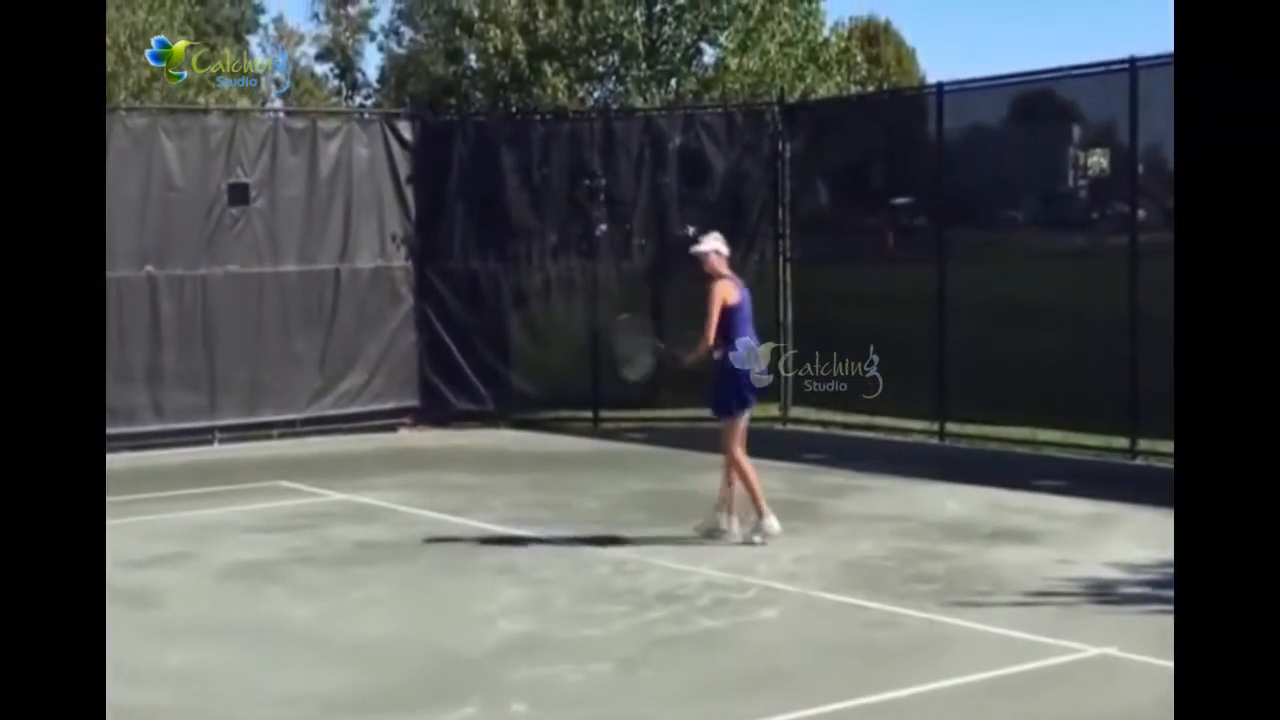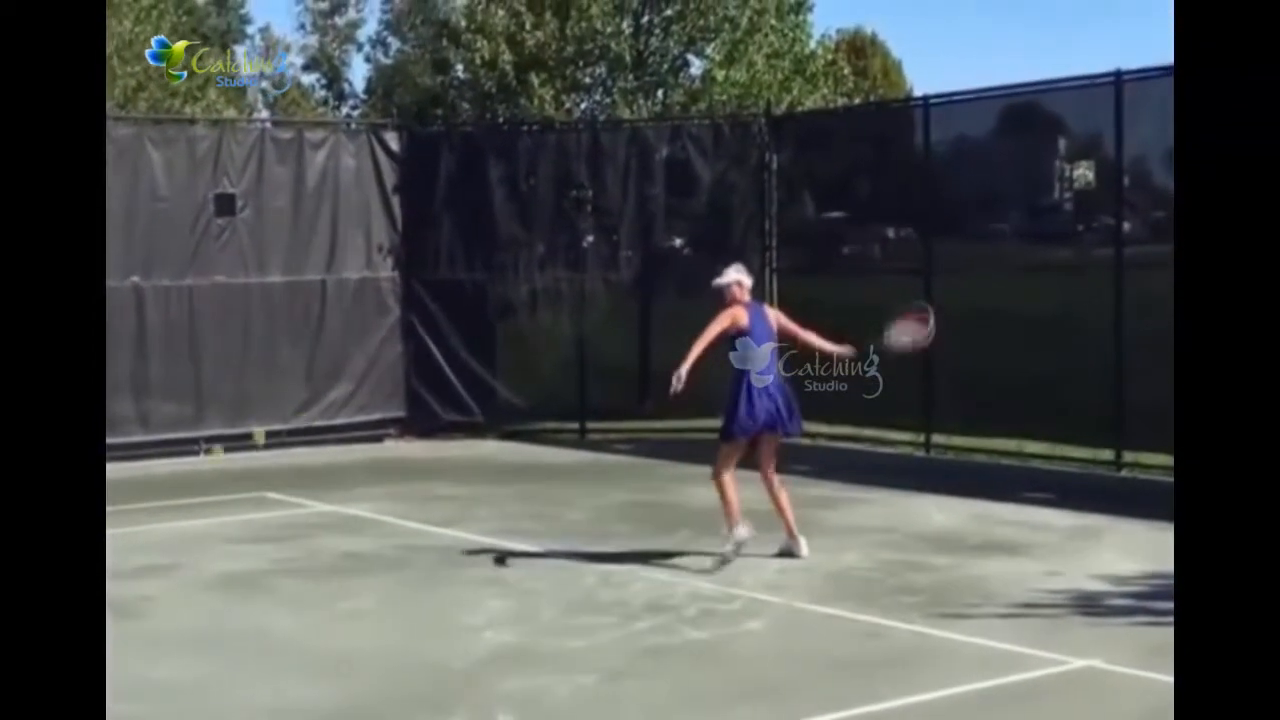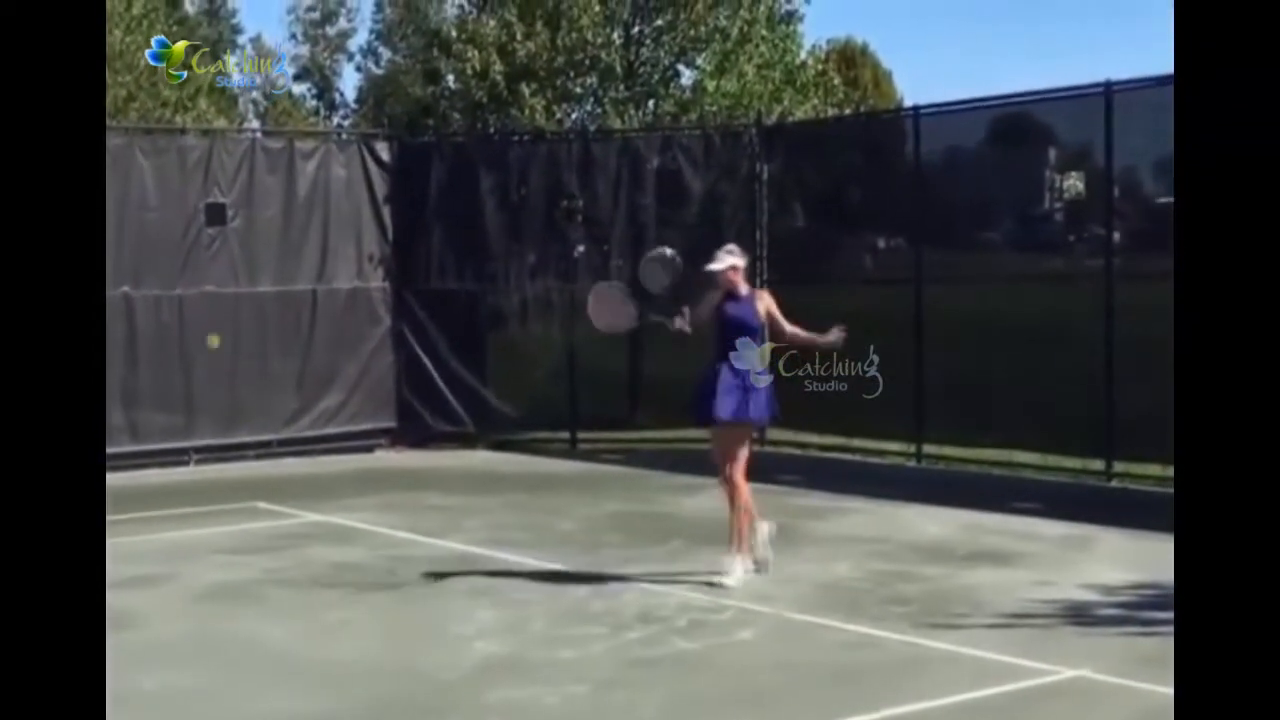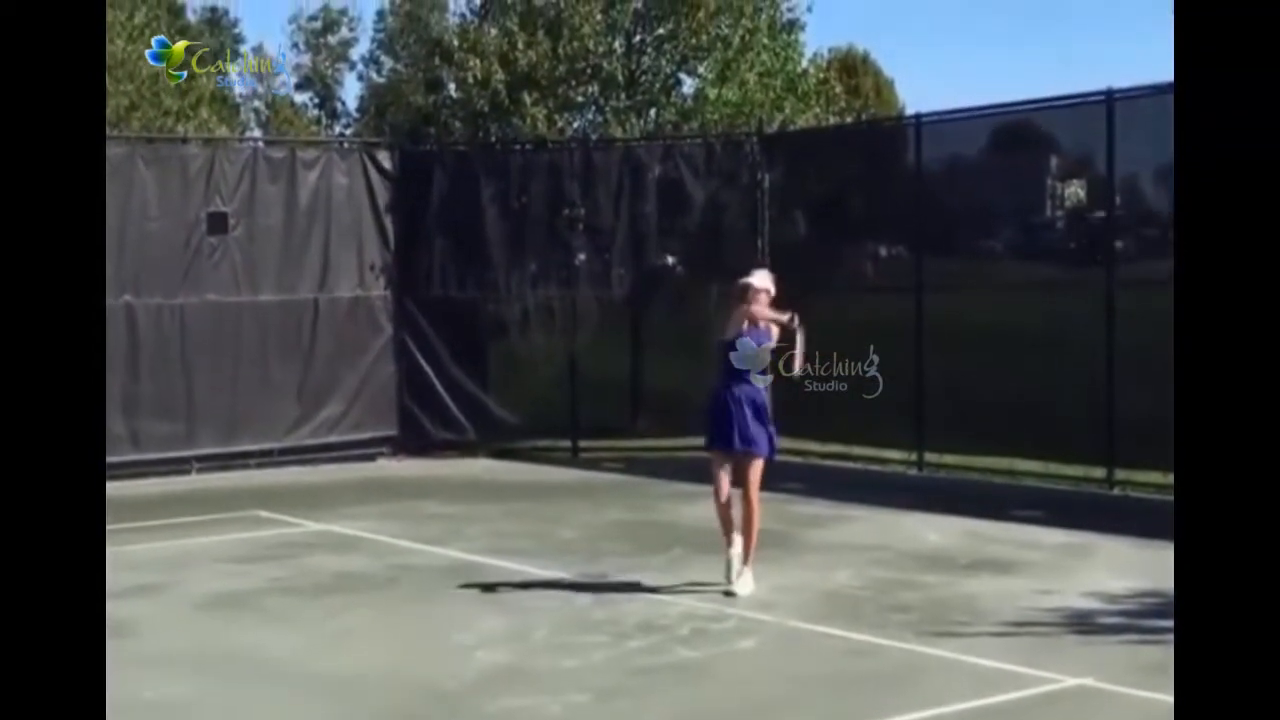
dt=0.5s
person 1, frame 1
left shoulder: (719, 286)
right shoulder: (736, 284)
left elbow: (709, 337)
left wrist: (694, 356)
right wrist: (719, 352)
left hip: (736, 367)
right hip: (747, 364)
left knee: (733, 448)
right knee: (732, 445)
left ankle: (765, 517)
right ankle: (723, 516)
person 1, frame 2
left shoulder: (732, 313)
right shoulder: (769, 312)
left elbow: (705, 338)
right elbow: (803, 334)
left wrist: (684, 367)
right wrist: (836, 349)
left hip: (750, 392)
right hip: (774, 392)
left knee: (722, 472)
right knee: (767, 472)
left ankle: (737, 528)
right ankle: (794, 539)
person 1, frame 3
left shoulder: (762, 298)
right shoulder: (716, 297)
left elbow: (785, 330)
right elbow: (695, 321)
left wrist: (823, 339)
right wrist: (685, 322)
left hip: (750, 385)
right hip: (722, 384)
left knee: (735, 472)
right knee: (723, 468)
left ankle: (738, 556)
right ankle: (756, 526)
person 1, frame 4
left shoulder: (772, 331)
right shoulder: (737, 319)
right elbow: (749, 309)
right wrist: (785, 319)
left hip: (756, 410)
right hip: (728, 408)
left knee: (750, 493)
right knee: (722, 494)
left ankle: (745, 570)
right ankle: (732, 542)
